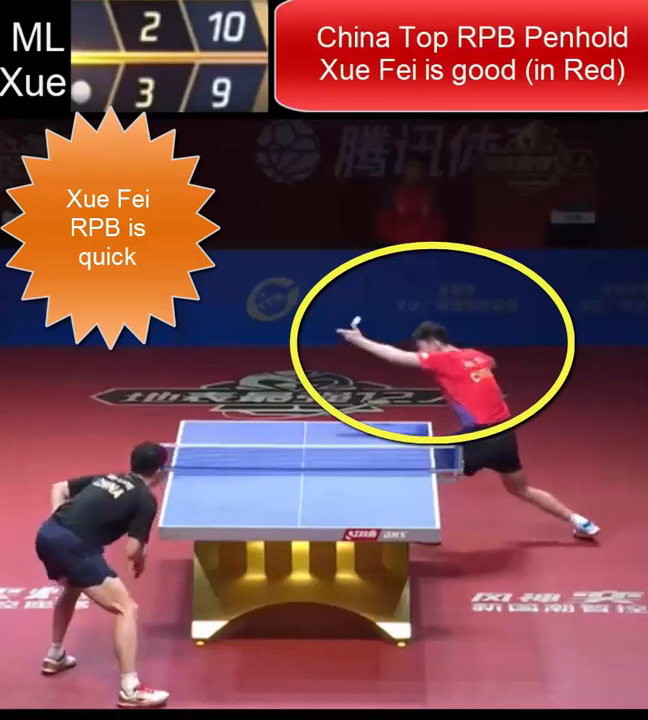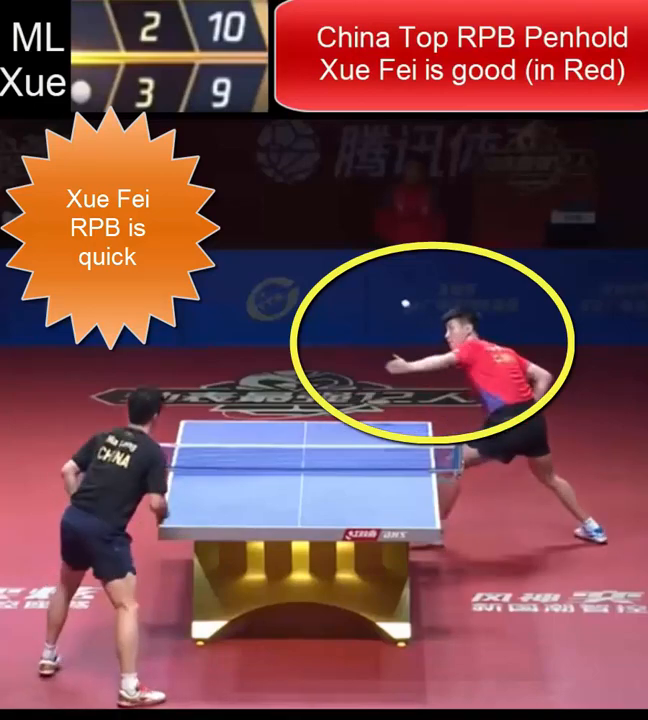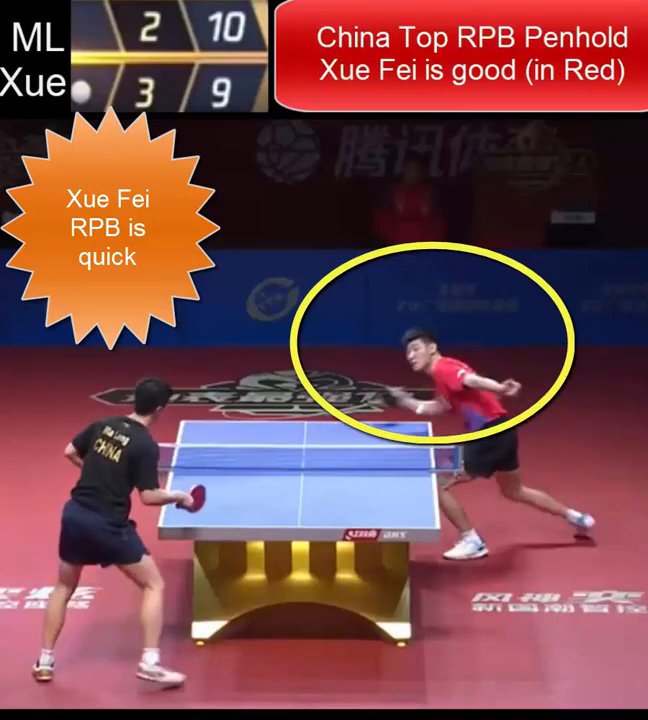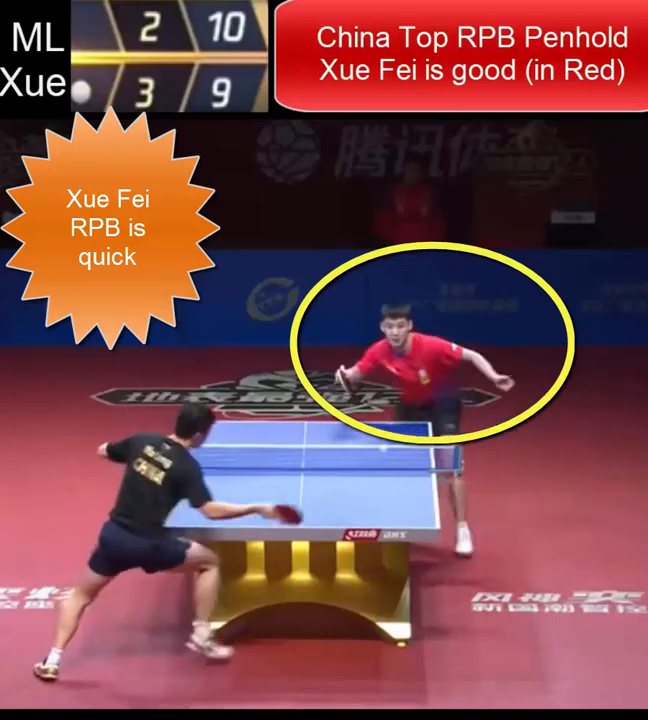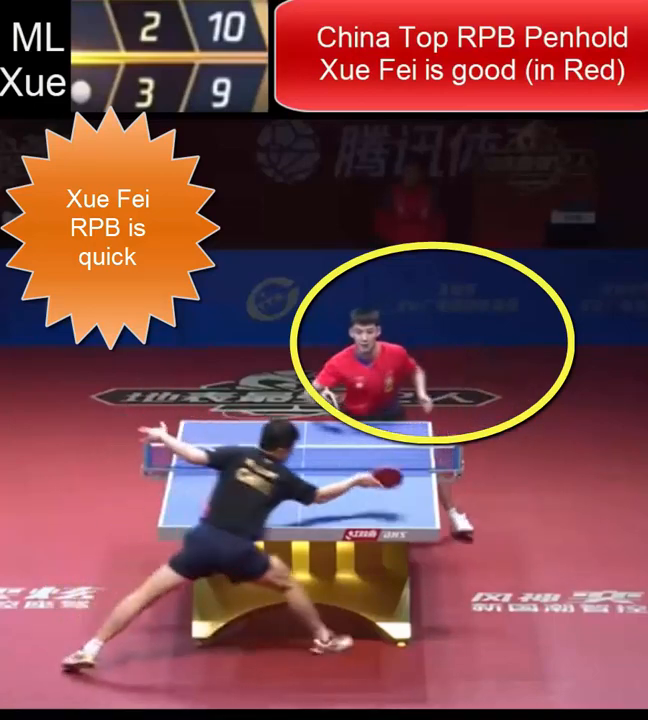
dt=0.3s
person 1, frame 1
left shoulder: (105, 478)
right shoulder: (145, 499)
left elbow: (58, 489)
right elbow: (132, 549)
right wrist: (140, 563)
left hip: (46, 534)
right hip: (74, 546)
left knee: (70, 588)
right knee: (126, 610)
left ankle: (54, 656)
right ankle: (130, 689)
person 1, frame 2
left shoulder: (103, 438)
right shoulder: (153, 452)
left elbow: (68, 470)
right elbow: (156, 503)
right wrist: (163, 513)
left hip: (72, 519)
right hip: (105, 532)
left knee: (65, 589)
right knee: (127, 607)
left ankle: (48, 658)
right ankle: (129, 688)
person 1, frame 3
left shoulder: (102, 425)
right shoulder: (146, 446)
left elbow: (70, 453)
right elbow: (149, 497)
right wrist: (180, 497)
left hip: (74, 514)
right hip: (109, 525)
left knee: (63, 588)
right knee: (154, 586)
left ankle: (44, 662)
right ankle: (150, 662)
person 1, frame 4
left shoulder: (142, 441)
right shoulder: (187, 467)
left elbow: (103, 451)
right elbow: (212, 511)
right wrist: (256, 508)
left hip: (113, 534)
right hip: (147, 543)
left knee: (82, 596)
right knee: (209, 561)
left ankle: (52, 662)
right ankle: (202, 637)
person 1, frame 5
left shoulder: (239, 456)
right shoulder: (286, 479)
left elbow: (196, 456)
right elbow: (320, 495)
left wrist: (163, 437)
right wrist: (356, 481)
left hip: (203, 540)
right hip: (238, 550)
left knee: (146, 594)
right knee: (288, 584)
left ankle: (90, 651)
right ankle: (323, 638)
person 2, frame 1
left shoulder: (444, 360)
right shoulder: (476, 356)
left elbow: (400, 356)
right elbow: (489, 364)
left wrist: (361, 340)
left hip: (478, 437)
right hip: (505, 435)
right knee: (521, 490)
right ankle: (581, 523)
person 2, frame 2
left shoulder: (472, 349)
right shoulder: (505, 352)
left elbow: (442, 361)
right elbow: (544, 377)
left wrist: (408, 367)
left hip: (505, 420)
right hip: (533, 419)
right knee: (549, 477)
right ankle: (590, 527)
person 2, frame 3
left shoulder: (445, 370)
right shoulder: (445, 370)
left elbow: (476, 381)
right elbow: (440, 407)
left wrist: (500, 389)
right wrist: (408, 401)
left hip: (490, 435)
right hip: (500, 431)
left knee: (437, 484)
right knee: (514, 491)
left ankle: (472, 541)
right ankle: (576, 517)
person 2, frame 4
left shoulder: (431, 346)
right shoulder: (378, 352)
left elbow: (472, 356)
right elbow: (354, 375)
left wrist: (494, 376)
right wrist: (344, 375)
left hip: (444, 406)
right hip: (411, 408)
left ankle: (462, 529)
person 2, frame 5
left shoulder: (396, 354)
right shoulder: (338, 363)
left elbow: (417, 371)
right elbow: (313, 390)
left wrist: (422, 393)
right wrist: (323, 395)
left hip: (389, 417)
right hip: (353, 420)
left ankle: (455, 515)
